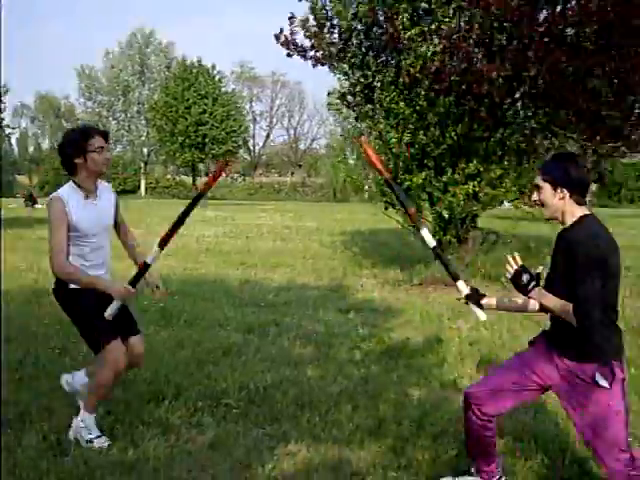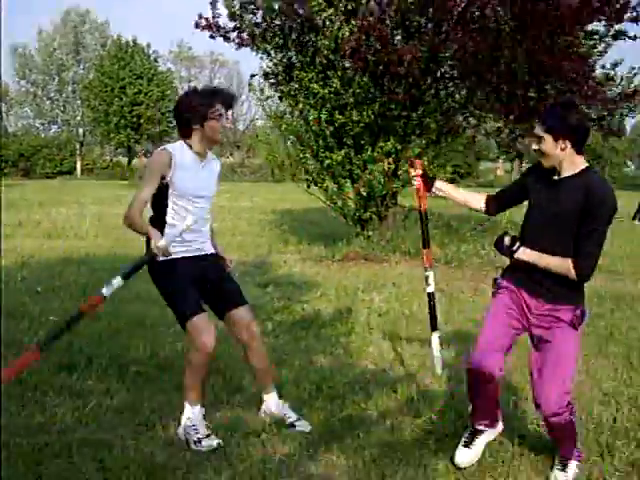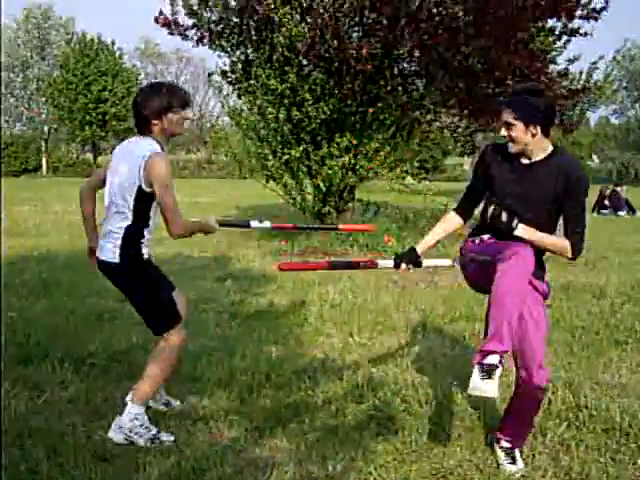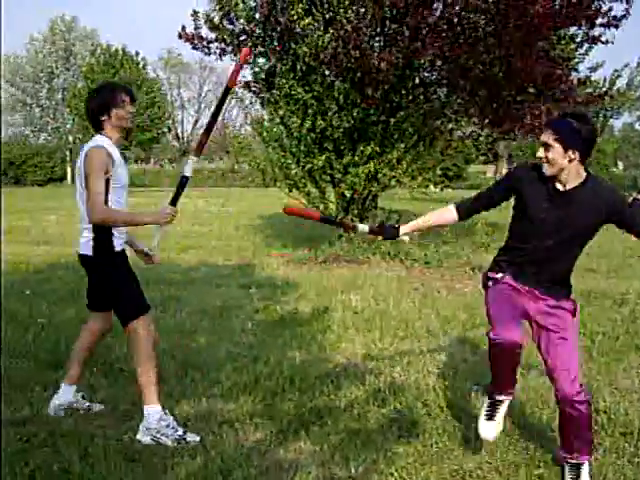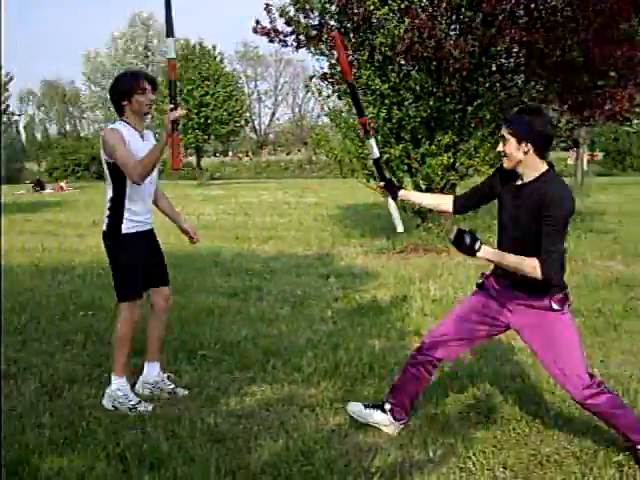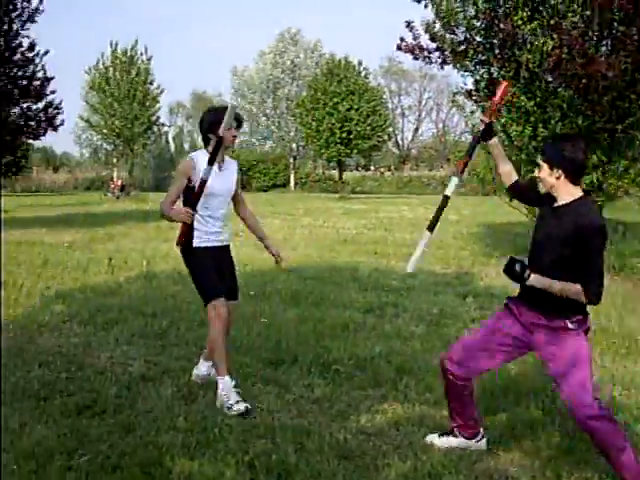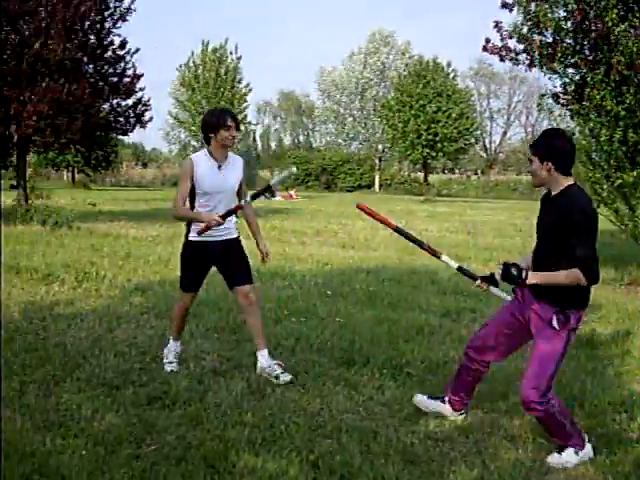
dt=0.5s
person 1, frame 1
left shoulder: (589, 240)
right shoulder: (567, 237)
left elbow: (586, 317)
left wrist: (536, 289)
right wrist: (490, 301)
left hip: (592, 367)
right hip: (550, 351)
right knee: (477, 399)
person 1, frame 2
left shoulder: (598, 194)
right shoulder: (537, 175)
left elbow: (581, 269)
right elbow: (493, 204)
left wrist: (520, 251)
right wrist: (437, 186)
left hip: (559, 309)
right hip: (515, 289)
left knee: (551, 403)
right knee: (481, 365)
right ankle: (484, 424)
person 1, frame 3
left shoulder: (569, 173)
right shoulder: (493, 156)
left elbow: (572, 248)
right elbow: (463, 210)
left wrist: (517, 227)
right wrist: (418, 249)
left hip: (529, 278)
right hip: (481, 255)
left knee: (535, 378)
right knee: (520, 257)
left ankle: (508, 440)
right ankle: (490, 358)
person 1, frame 4
left shoulder: (603, 197)
right shoulder: (525, 176)
right elbow: (466, 208)
right wrist: (405, 228)
left hip: (554, 299)
right hip: (507, 282)
left knee: (570, 389)
right knee: (507, 338)
right ankle: (499, 395)
person 1, frame 5
left shoulder: (556, 196)
right shoulder: (503, 177)
left elbow: (545, 268)
right elbow: (458, 203)
left wrist: (485, 252)
right wrist: (402, 193)
left hip: (540, 304)
right hip: (496, 291)
left knee: (580, 385)
right knee: (433, 348)
right ankle: (393, 412)
person 1, frame 6
left shoulder: (588, 222)
right shoulder: (549, 199)
left elbow: (591, 292)
right elbow: (513, 185)
left wrist: (532, 278)
right wrist: (492, 140)
left hip: (562, 328)
right hip: (520, 314)
left knee: (586, 410)
right knee: (454, 366)
right ankle: (468, 434)
person 1, frame 7
left shoulder: (575, 207)
right shoulder: (552, 199)
left elbow: (588, 273)
left wrist: (525, 276)
right wrist: (513, 273)
left hip: (558, 312)
right hip: (530, 299)
left knee: (533, 393)
right knee: (479, 348)
left ankle: (577, 444)
right ankle: (455, 403)
person 2, frame 1
left shoulder: (108, 192)
right shoulder: (60, 202)
left elbow: (124, 231)
right elbow: (60, 267)
left wrist: (146, 272)
right wrist: (108, 286)
left hip: (103, 287)
right hip: (75, 292)
left knee: (137, 353)
right knee: (117, 358)
left ankle: (81, 380)
right ankle: (85, 421)
person 2, frame 2
left shoulder: (213, 163)
right shoulder: (166, 156)
right elbow: (132, 214)
left wrist: (219, 252)
right wrist: (151, 233)
left hip: (204, 257)
right hip: (169, 264)
left knee: (249, 329)
right knee: (205, 340)
left ankle: (273, 404)
right ankle: (192, 418)
person 2, frame 3
left shoulder: (124, 148)
right shoulder: (155, 160)
left elbow: (87, 191)
right elbow: (177, 229)
left wrist: (94, 237)
right wrist: (206, 224)
left hip: (111, 252)
right hip: (128, 260)
left knee: (177, 306)
right knee: (174, 336)
left ankle: (148, 388)
right ankle: (130, 421)
person 2, frame 4
left shoulder: (107, 151)
right shoulder: (99, 152)
right elbow: (97, 213)
left wrist: (134, 245)
right wrist: (148, 217)
left hip: (100, 251)
right hip: (104, 254)
left knee: (98, 323)
right knee: (143, 330)
left ankle: (66, 395)
right ankle: (155, 421)
person 2, frame 5
left shoulder: (149, 137)
right shoulder: (113, 135)
right elbow: (137, 175)
left wrist: (182, 222)
right wrist: (165, 135)
left hip: (144, 231)
right hip: (122, 234)
left knee: (162, 302)
right knee: (130, 309)
left ankle: (154, 374)
right ankle: (118, 390)
person 2, frame 6
left shoulder: (233, 167)
right shoulder: (191, 163)
left elbow: (242, 208)
right elbow: (165, 206)
left wrist: (266, 242)
right wrist: (177, 214)
left hip: (221, 247)
right hip: (197, 248)
left knee: (225, 311)
right knee: (218, 311)
left ankle: (205, 367)
right ankle: (226, 387)
person 2, frame 7
left shoulder: (239, 164)
right shoulder: (192, 163)
left elbow: (248, 206)
right elbow: (177, 209)
left wrist: (260, 239)
right wrist: (200, 217)
left hip: (229, 241)
right hip: (197, 243)
left knee: (249, 297)
right knee: (186, 300)
left ankle: (264, 359)
right ankle: (174, 346)
